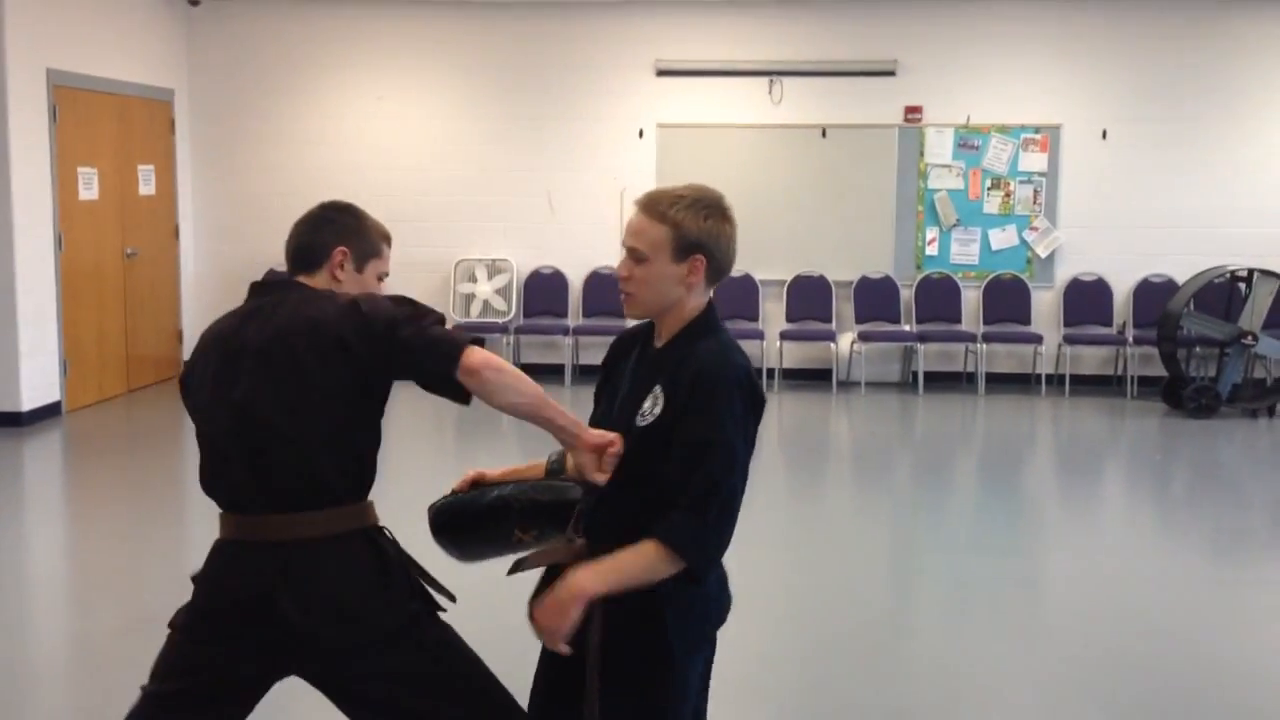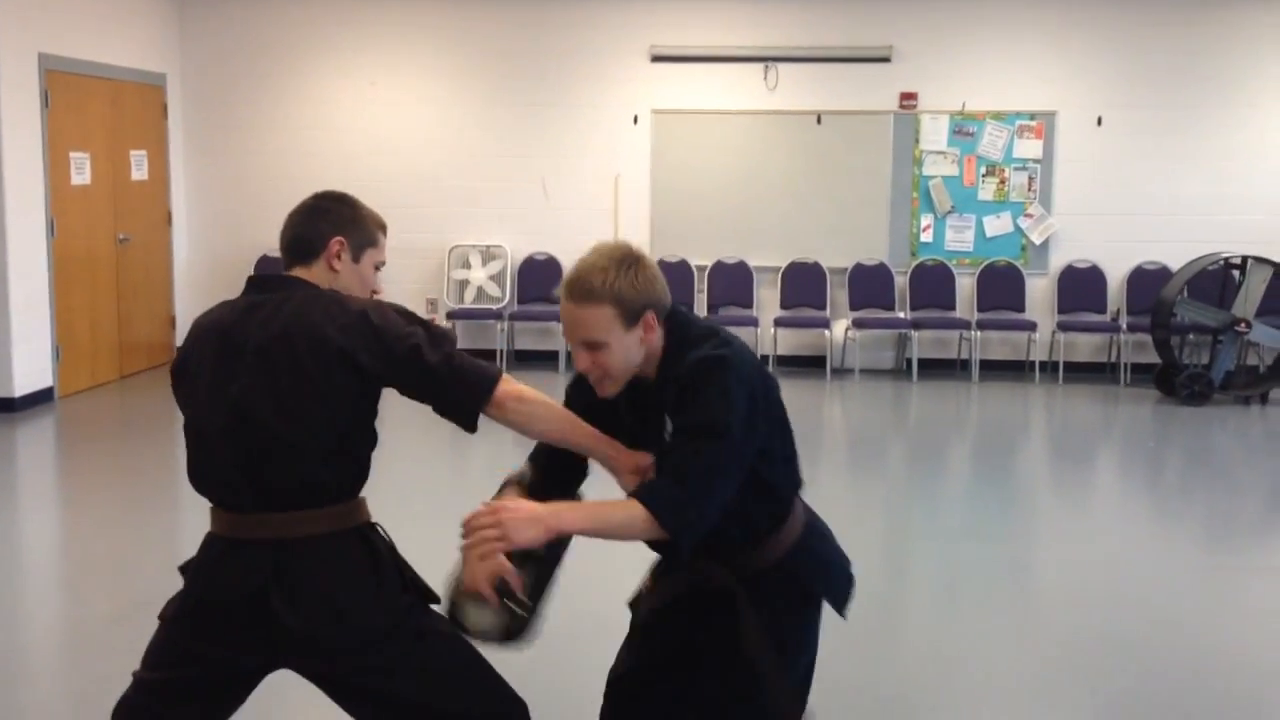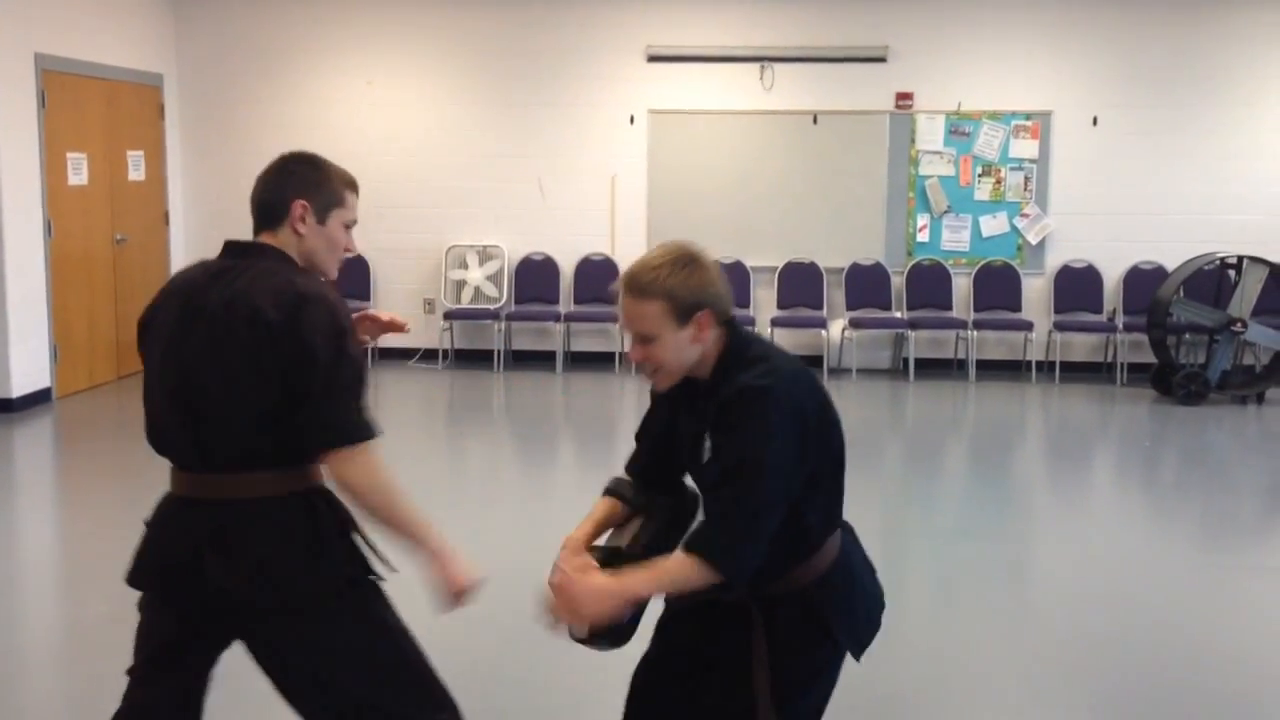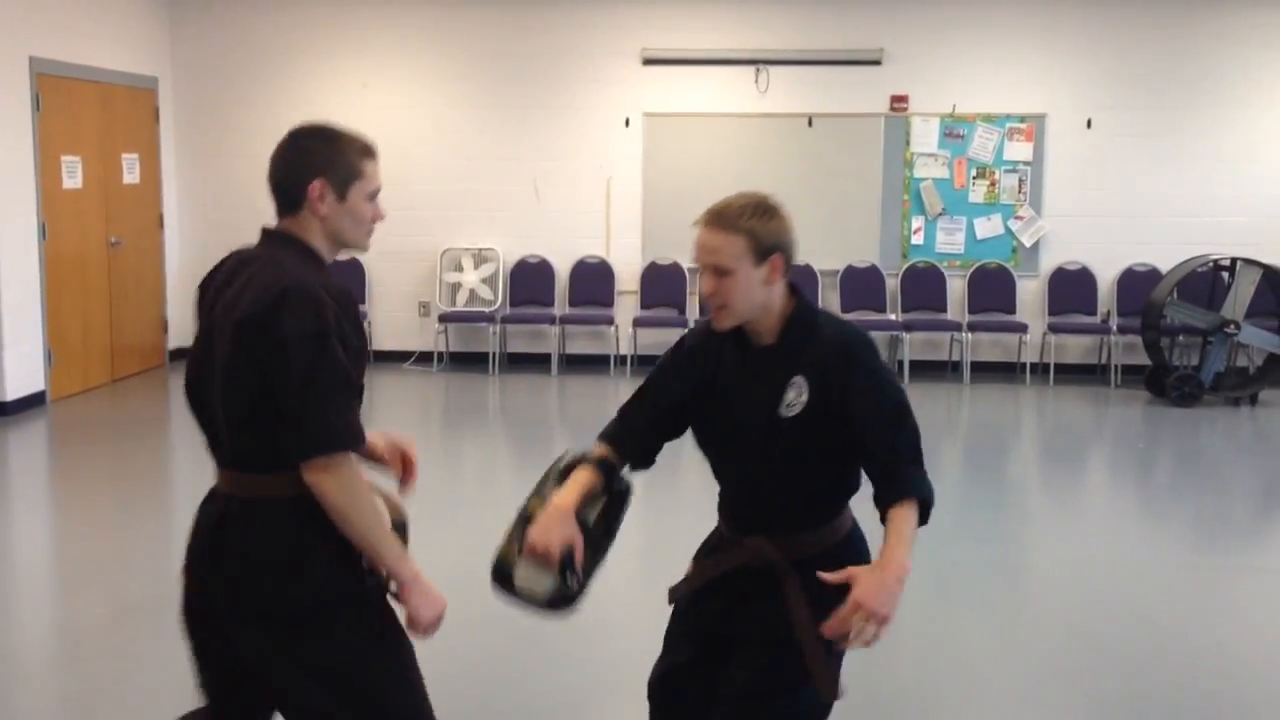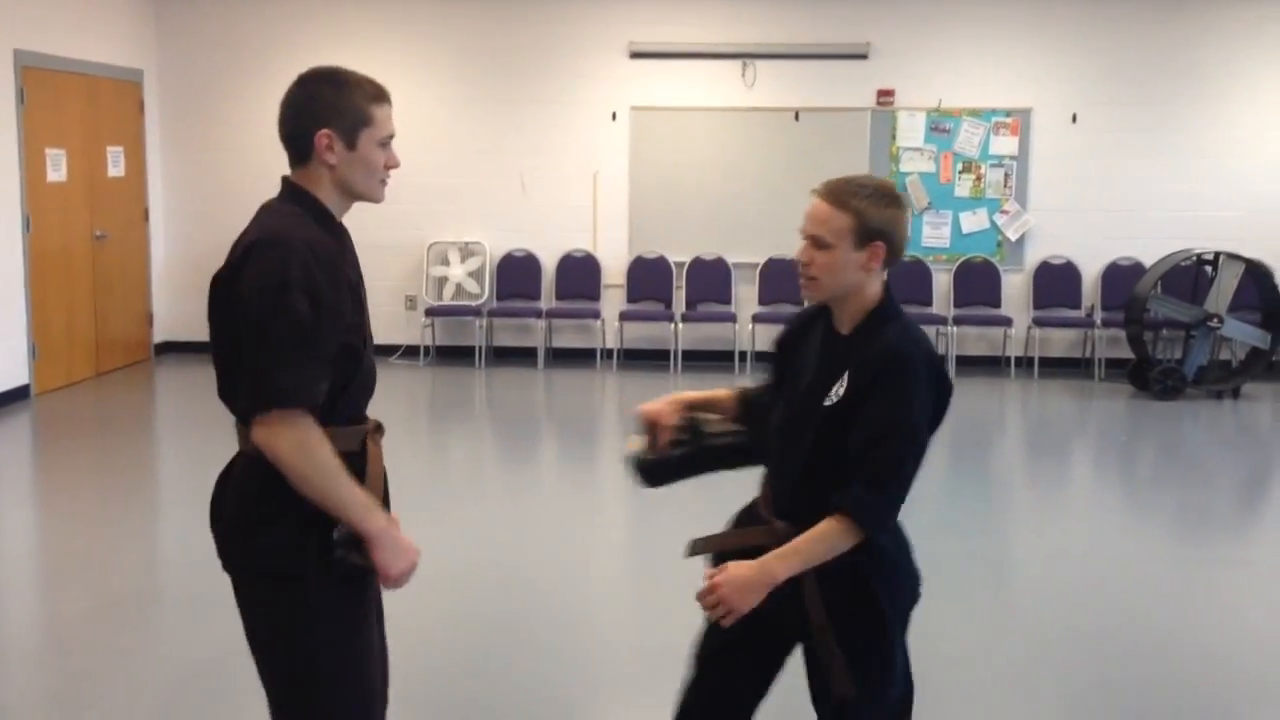
dt=0.3s
person 1, frame 1
left shoulder: (217, 342)
right shoulder: (353, 322)
right elbow: (480, 368)
right wrist: (576, 435)
left hip: (240, 577)
right hip: (344, 583)
person 1, frame 2
left shoulder: (207, 333)
right shoulder: (359, 327)
right elbow: (502, 397)
right wrist: (615, 454)
left hip: (230, 574)
right hip: (335, 580)
person 1, frame 3
left shoulder: (178, 294)
right shoulder: (307, 303)
right elbow: (346, 459)
right wrist: (438, 554)
left hip: (185, 536)
right hip: (283, 545)
person 1, frame 4
left shoulder: (235, 276)
right shoulder: (311, 299)
right elbow: (324, 468)
left wrist: (363, 443)
right wrist: (406, 577)
left hip: (229, 542)
right hip: (294, 554)
person 1, frame 5
left shoulder: (303, 232)
right shoulder: (287, 252)
right elbow: (280, 425)
left wrist: (366, 511)
right wrist: (378, 529)
left hip: (300, 510)
right hip: (292, 518)
person 2, frame 1
left shoulder: (718, 376)
right shoulder: (632, 349)
left elbow: (698, 532)
left wrist: (585, 582)
right wrist: (511, 476)
left hip: (658, 604)
right hip: (595, 587)
person 2, frame 2
left shoulder: (717, 372)
right shoulder: (607, 376)
left elbow: (681, 508)
right elbow: (553, 467)
left wrist: (552, 519)
right wrist: (507, 513)
left hip: (773, 581)
right hip: (695, 570)
person 2, frame 3
left shoulder: (769, 396)
right shoulder: (685, 378)
left elbow: (733, 542)
right elbow: (648, 474)
left wrist: (621, 589)
right wrist: (581, 538)
left hip: (804, 599)
right hip: (734, 581)
person 2, frame 4
left shoulder: (841, 353)
right shoulder: (703, 350)
left elbow: (902, 475)
right elbow: (629, 437)
left wrist: (892, 567)
right wrist: (563, 501)
left hip: (812, 574)
right hip: (733, 558)
person 2, frame 5
left shoulder: (902, 361)
right shoulder: (808, 328)
left elbow: (869, 507)
left wrist: (768, 573)
right wrist: (684, 402)
left hip: (850, 568)
right hip: (766, 541)
